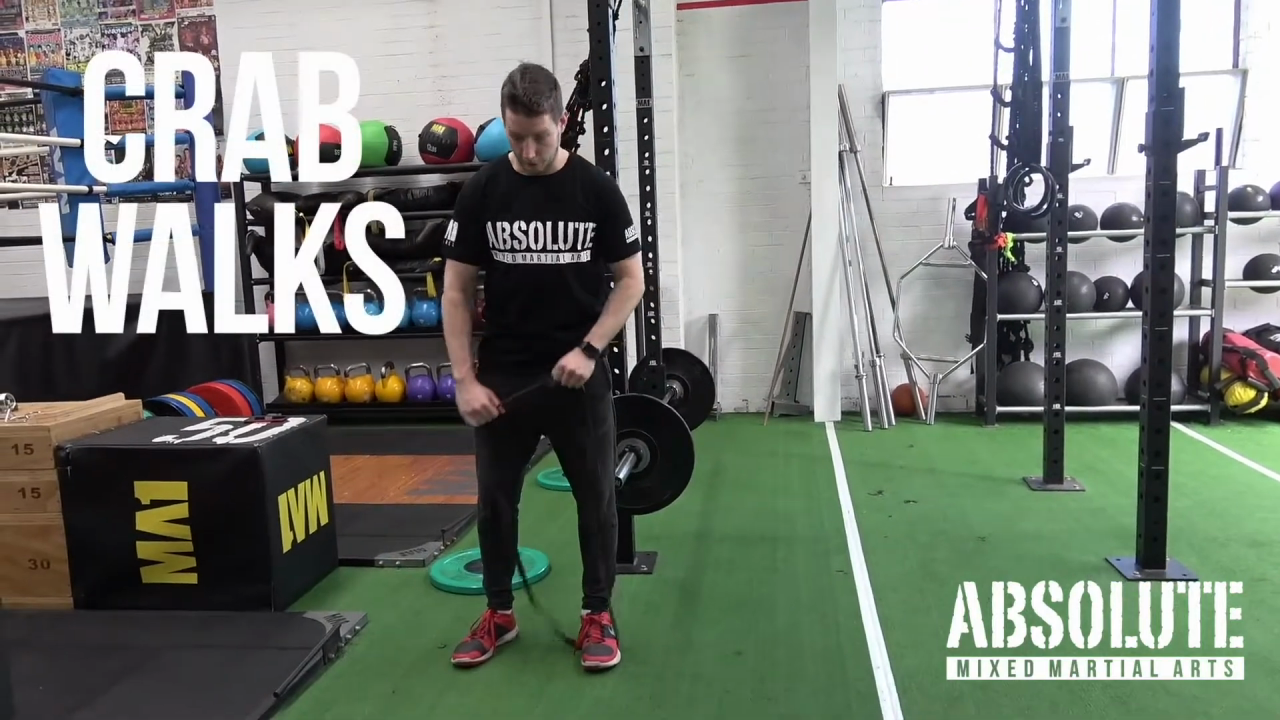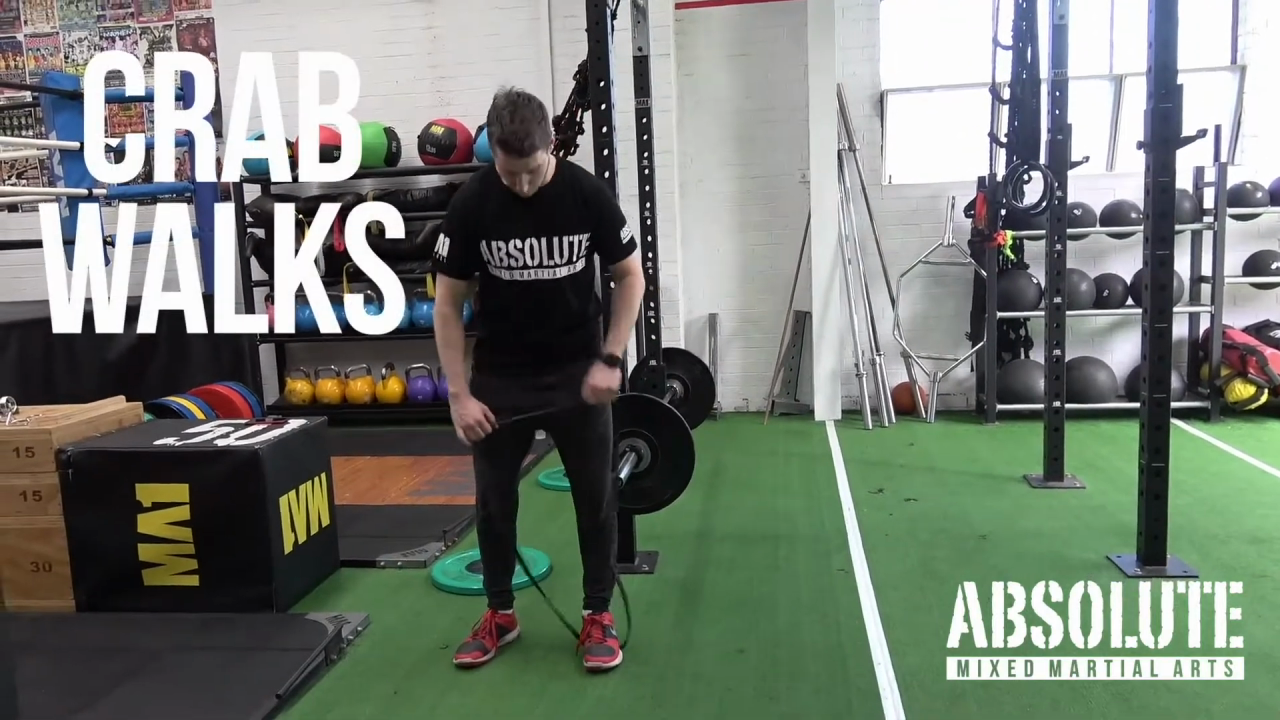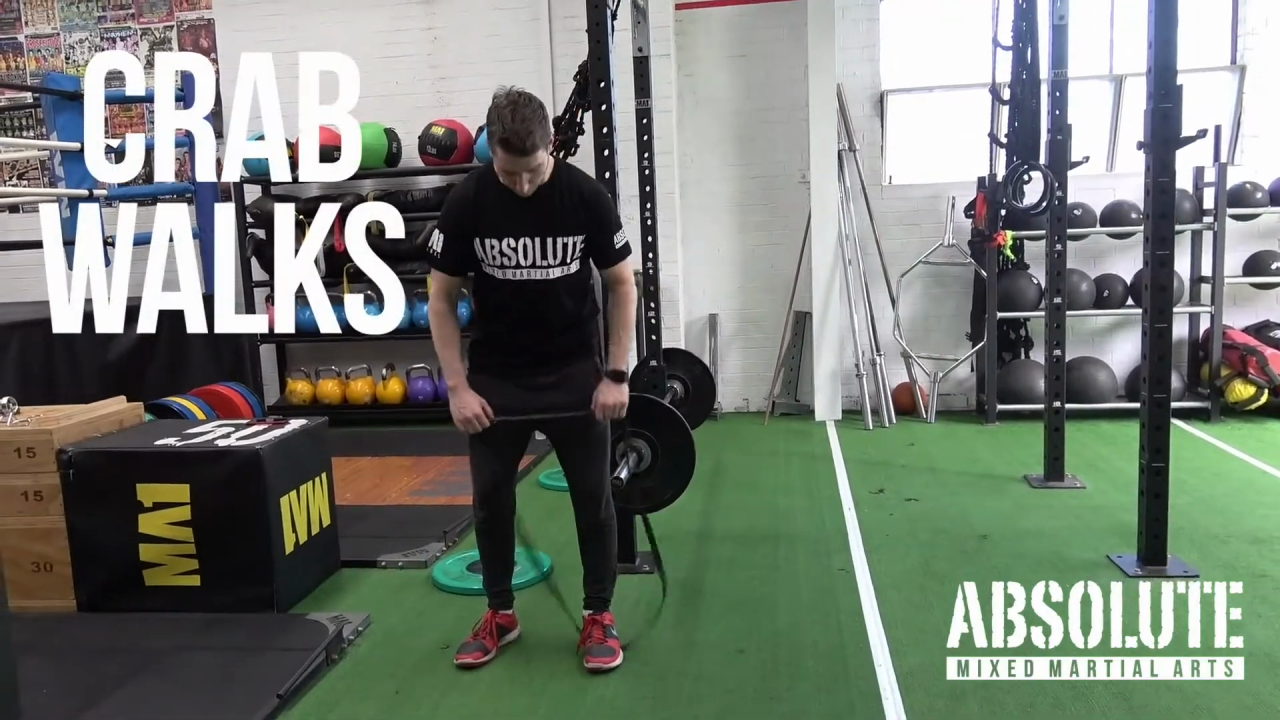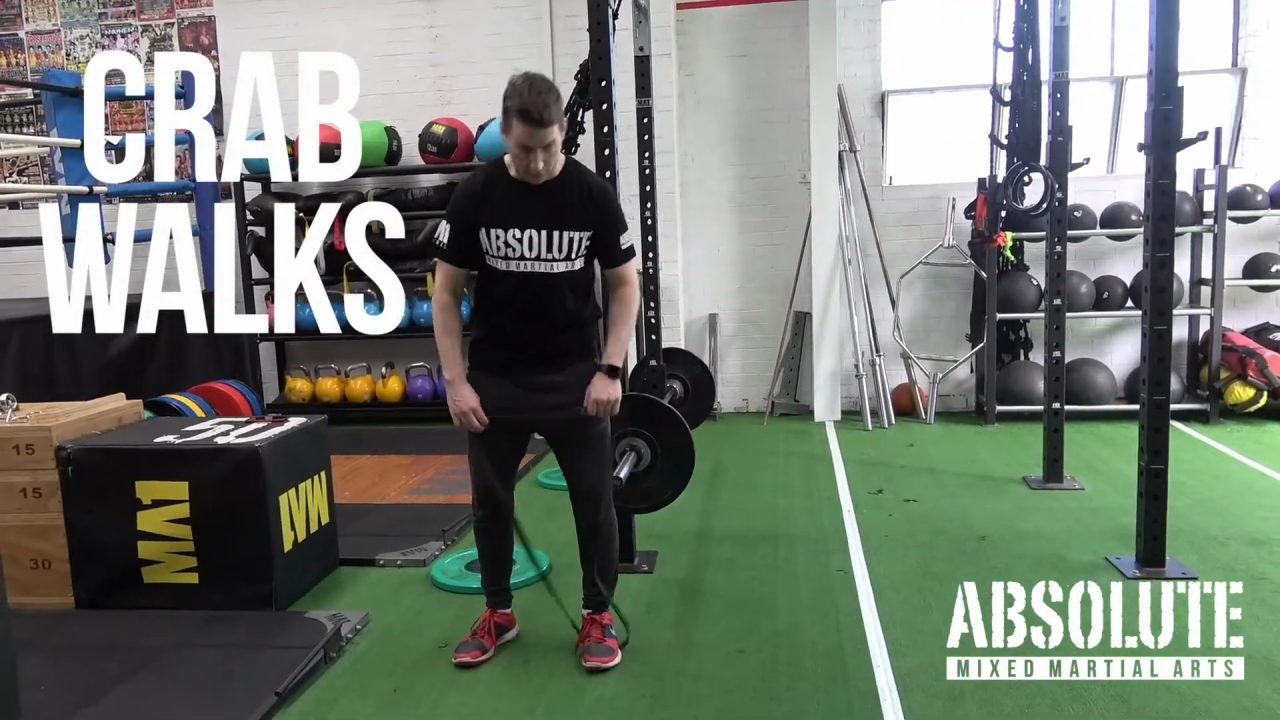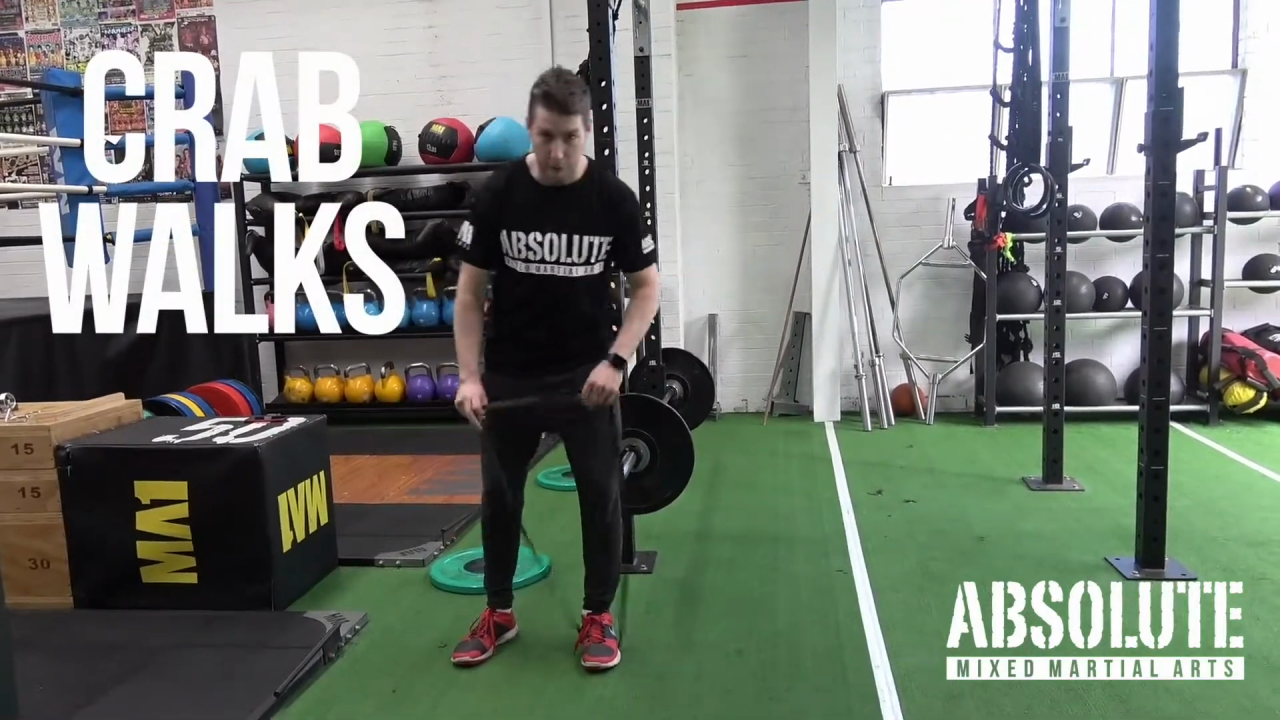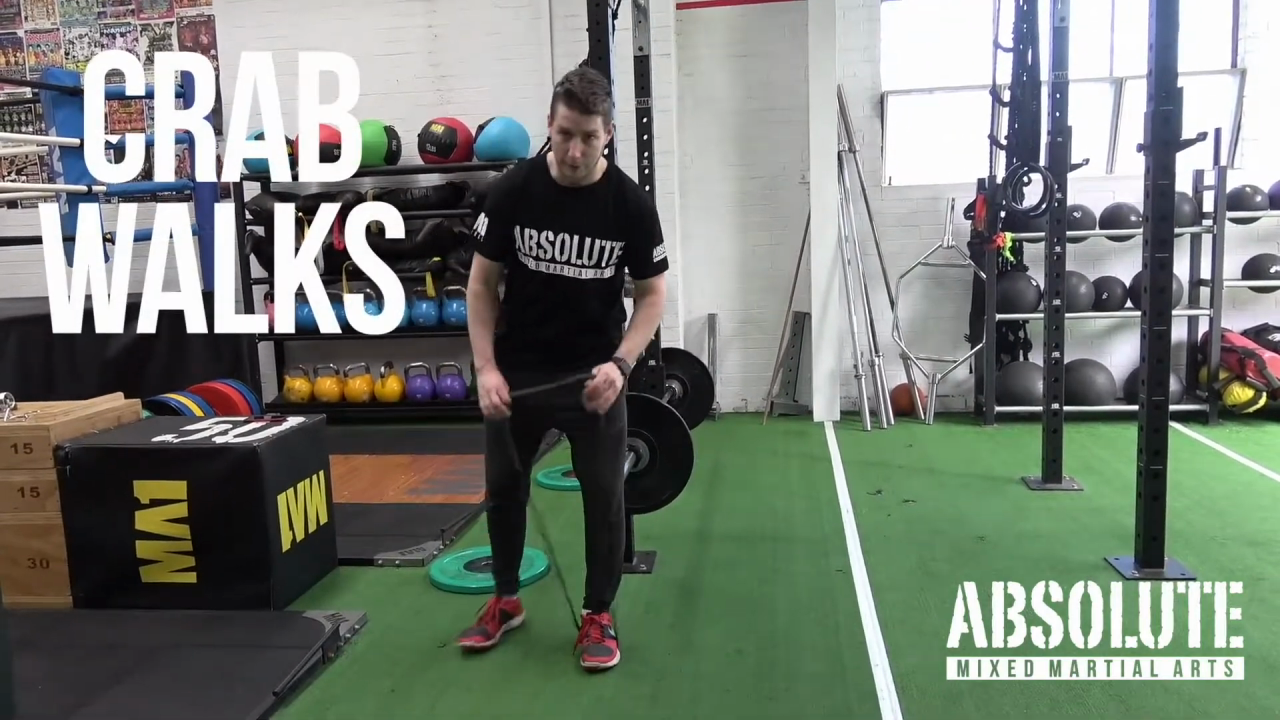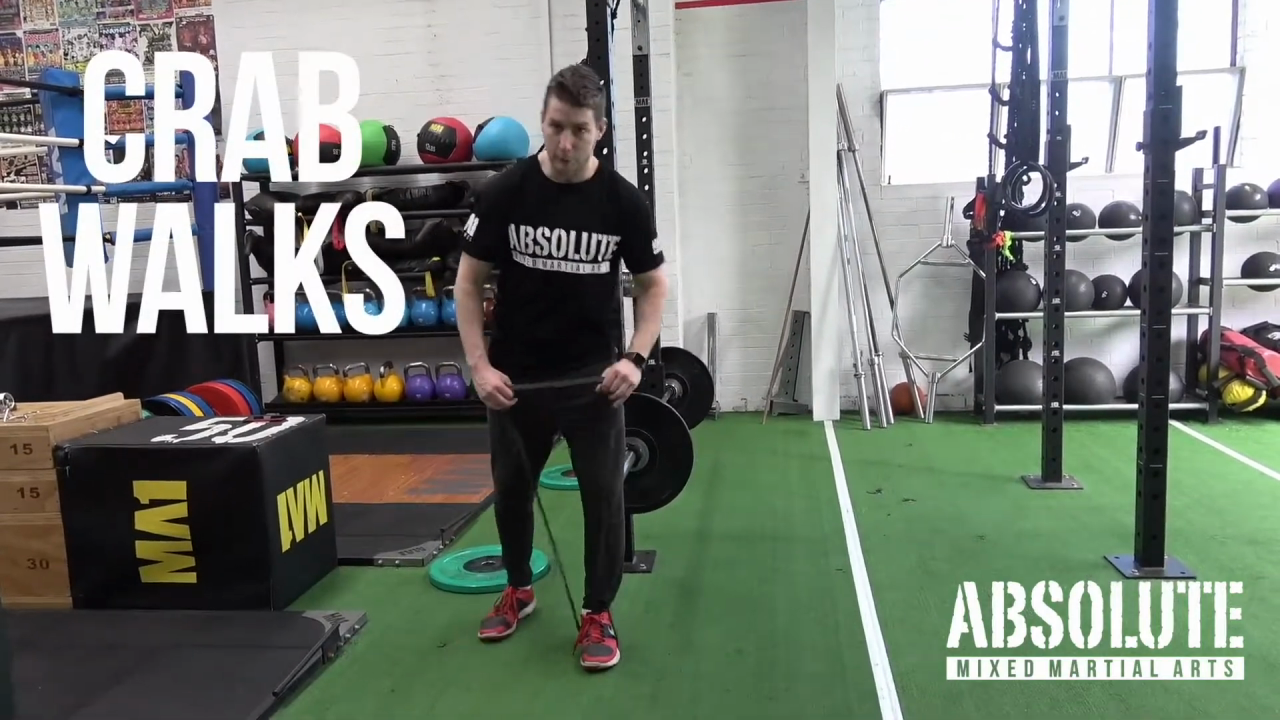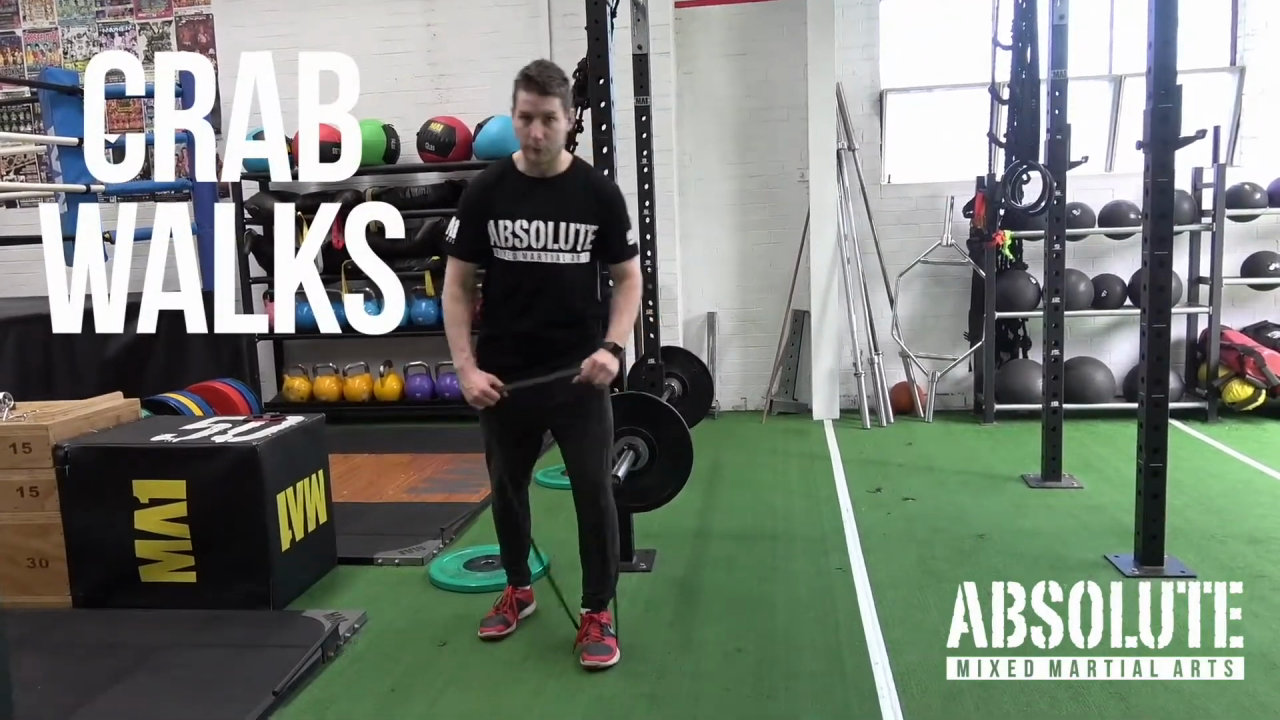
dt=0.3s
person 1, frame 1
left shoulder: (596, 189)
right shoulder: (481, 192)
left elbow: (630, 278)
right elbow: (456, 289)
left wrist: (589, 348)
right wrist: (464, 378)
left hip: (578, 375)
right hip: (501, 379)
left knee: (595, 500)
right knee: (495, 499)
left ankle: (597, 615)
right ankle: (499, 614)
person 1, frame 2
left shoulder: (589, 194)
right shoulder: (470, 205)
left elbow: (629, 275)
right elbow: (448, 302)
left wrist: (610, 360)
right wrist: (460, 394)
left hip: (577, 374)
right hip: (499, 378)
left knee: (595, 497)
right knee: (493, 498)
left ankle: (598, 616)
right ankle: (499, 613)
person 1, frame 3
left shoulder: (587, 196)
right shoulder: (467, 203)
left elbow: (622, 284)
right elbow: (442, 297)
left wrist: (615, 374)
right wrist: (457, 386)
left hip: (574, 374)
right hip: (495, 379)
left knee: (592, 498)
right knee: (491, 498)
left ankle: (599, 616)
right ankle: (500, 614)
person 1, frame 4
left shoulder: (593, 195)
right shoulder: (475, 195)
left elbow: (625, 284)
right elbow: (446, 291)
left wrist: (611, 370)
right wrist: (456, 380)
left hip: (574, 376)
right hip: (495, 378)
left knee: (593, 497)
right knee: (490, 498)
left ankle: (598, 615)
right ankle: (498, 613)
person 1, frame 5
left shoulder: (614, 198)
right shoulder: (497, 195)
left elbow: (646, 286)
right elbow: (470, 291)
left wrist: (615, 360)
right wrist: (468, 375)
left hip: (586, 377)
right hip: (509, 376)
left knee: (601, 496)
right knee: (500, 497)
left ankle: (598, 616)
right ankle: (499, 613)
person 1, frame 6
left shoulder: (630, 203)
right shoulder: (513, 190)
left elbow: (652, 293)
right elbow: (482, 282)
left wrist: (619, 363)
right wrist: (485, 367)
left hip: (593, 374)
right hip: (518, 371)
left knee: (603, 495)
right knee: (503, 486)
left ankle: (597, 615)
right ankle: (505, 600)
person 1, frame 7
left shoulder: (623, 200)
right shoulder: (505, 191)
left elbow: (653, 285)
right elbow: (469, 281)
left wrist: (635, 357)
right wrist: (479, 364)
left hip: (593, 376)
right hip: (515, 375)
left knee: (603, 496)
right knee: (512, 489)
left ankle: (598, 614)
right ankle: (518, 588)
person 1, frame 8
left shoulder: (599, 193)
right shoulder: (485, 192)
left elbow: (627, 278)
right elbow: (457, 285)
left wrist: (612, 347)
right wrist: (465, 366)
left hip: (578, 374)
right hip: (503, 375)
left knee: (594, 492)
right knee: (507, 486)
left ankle: (597, 613)
right ankle: (518, 589)
